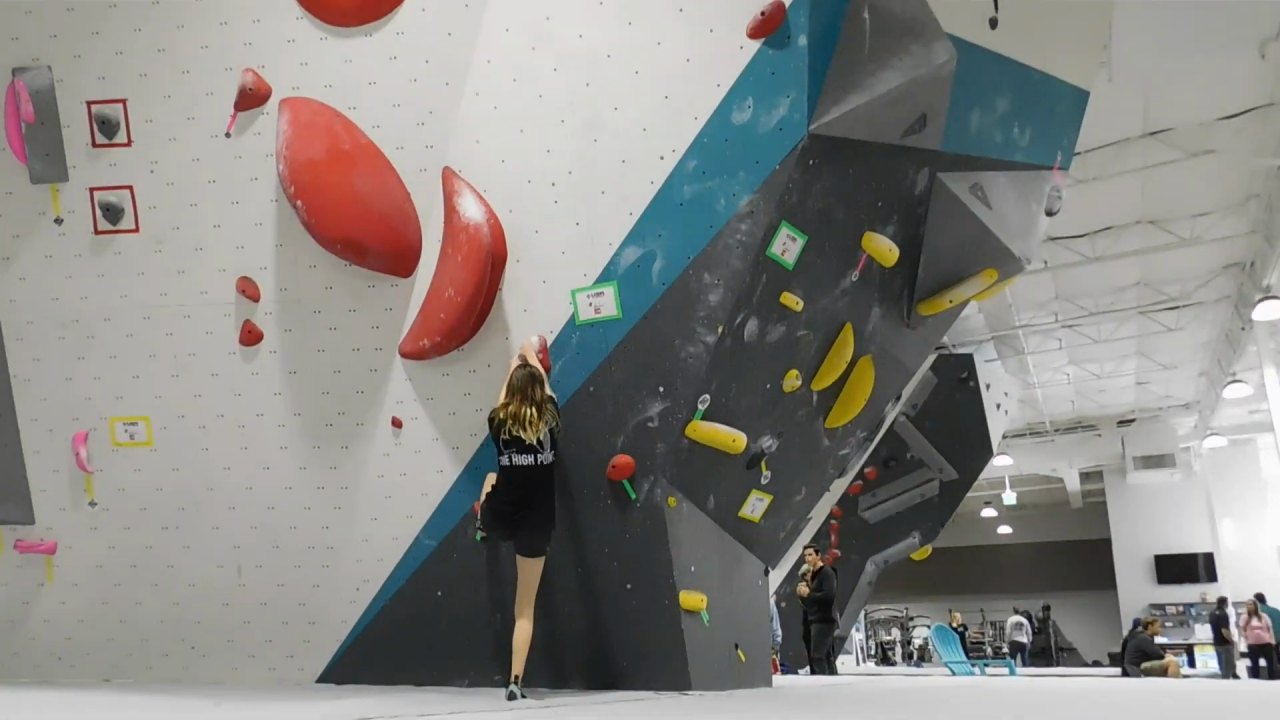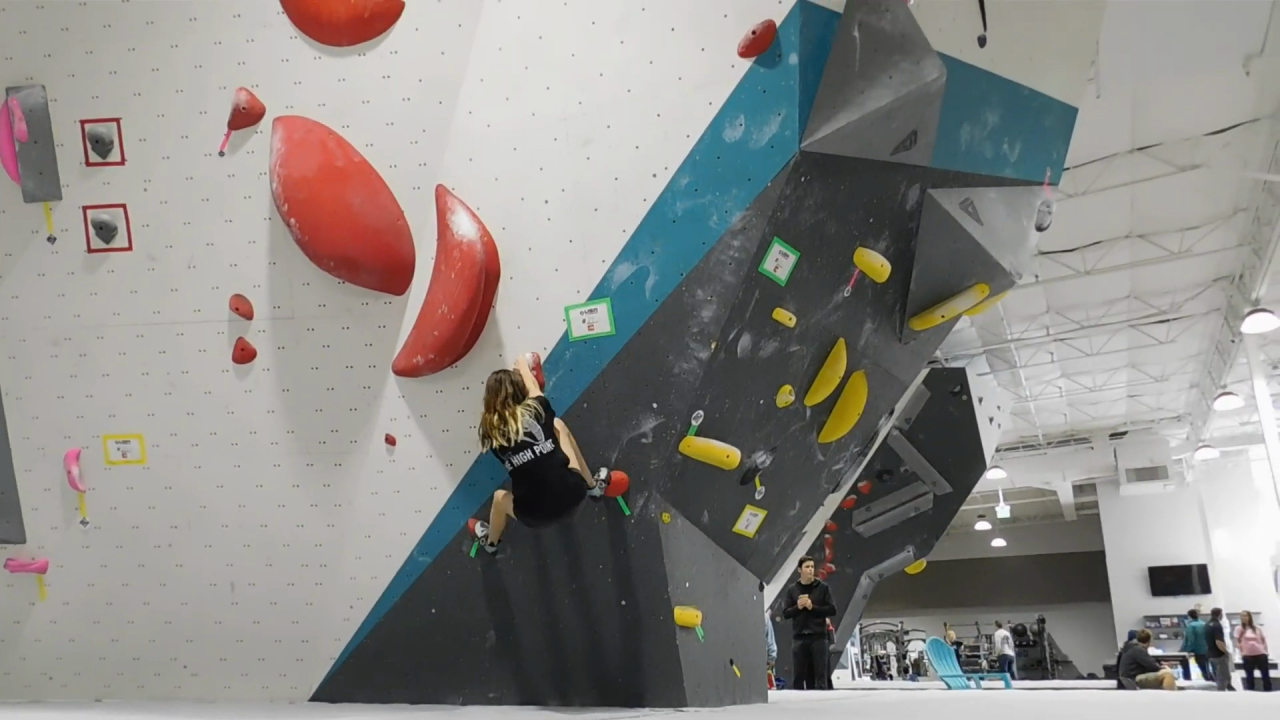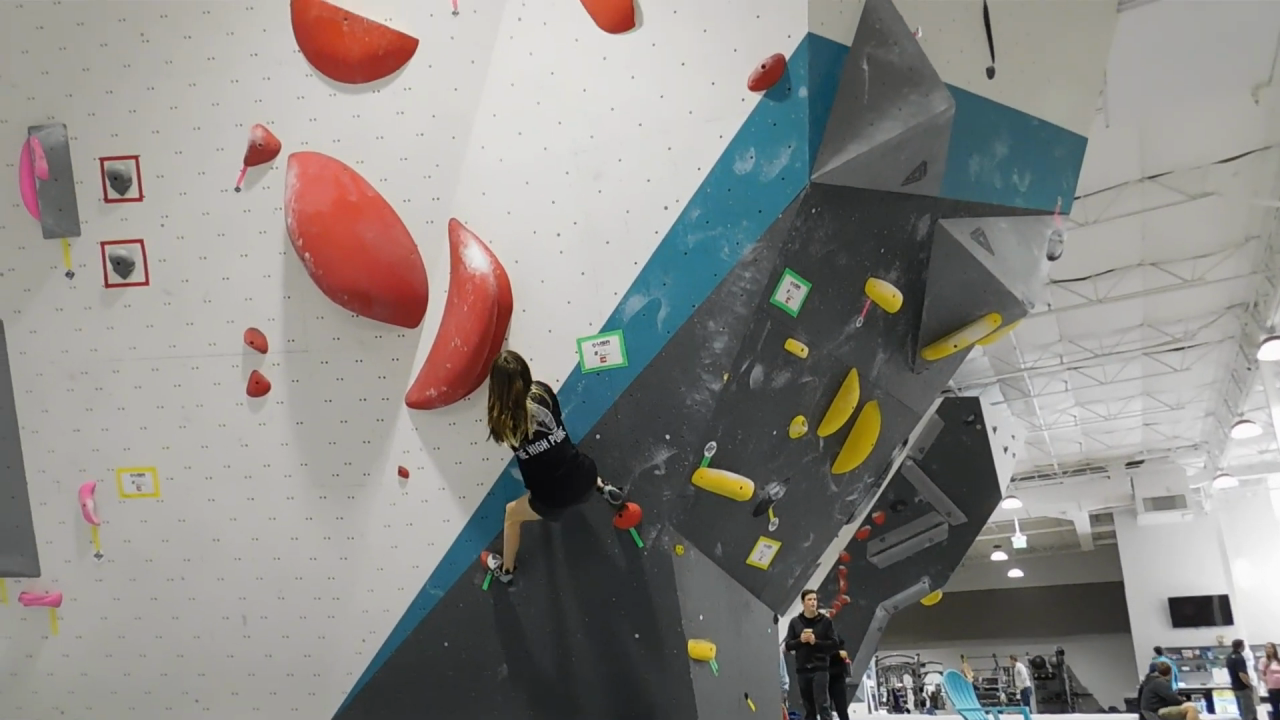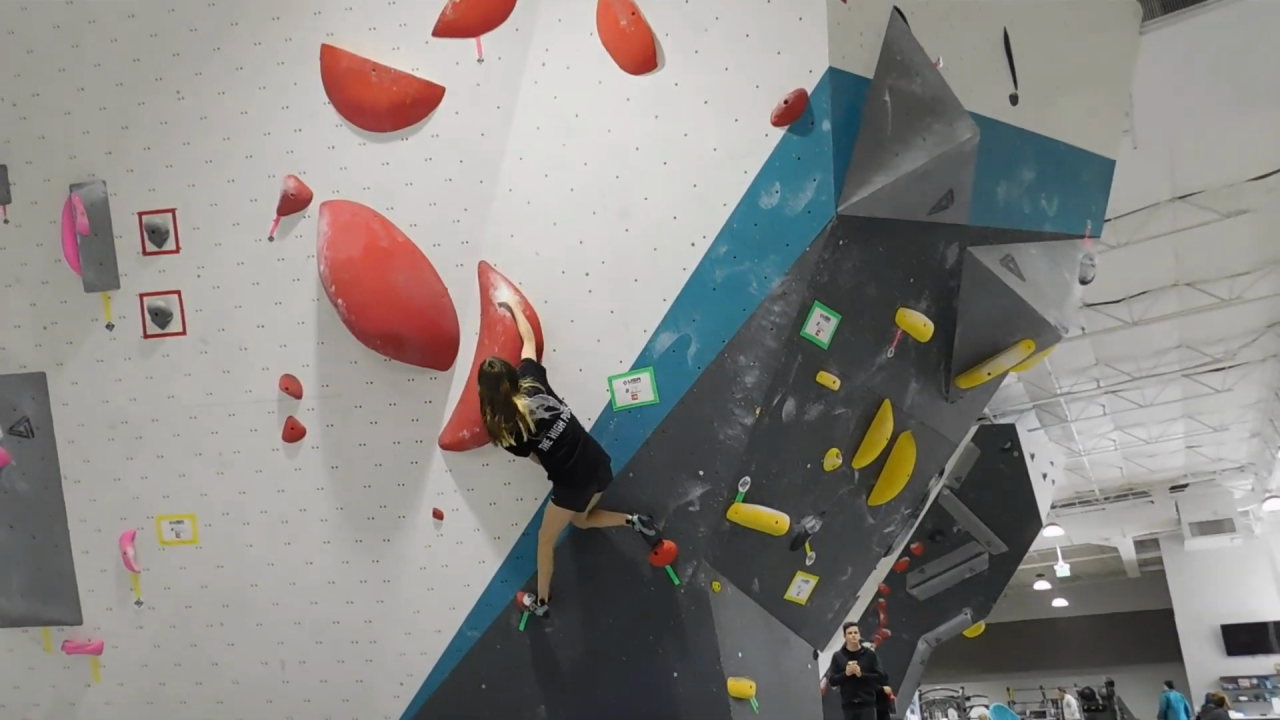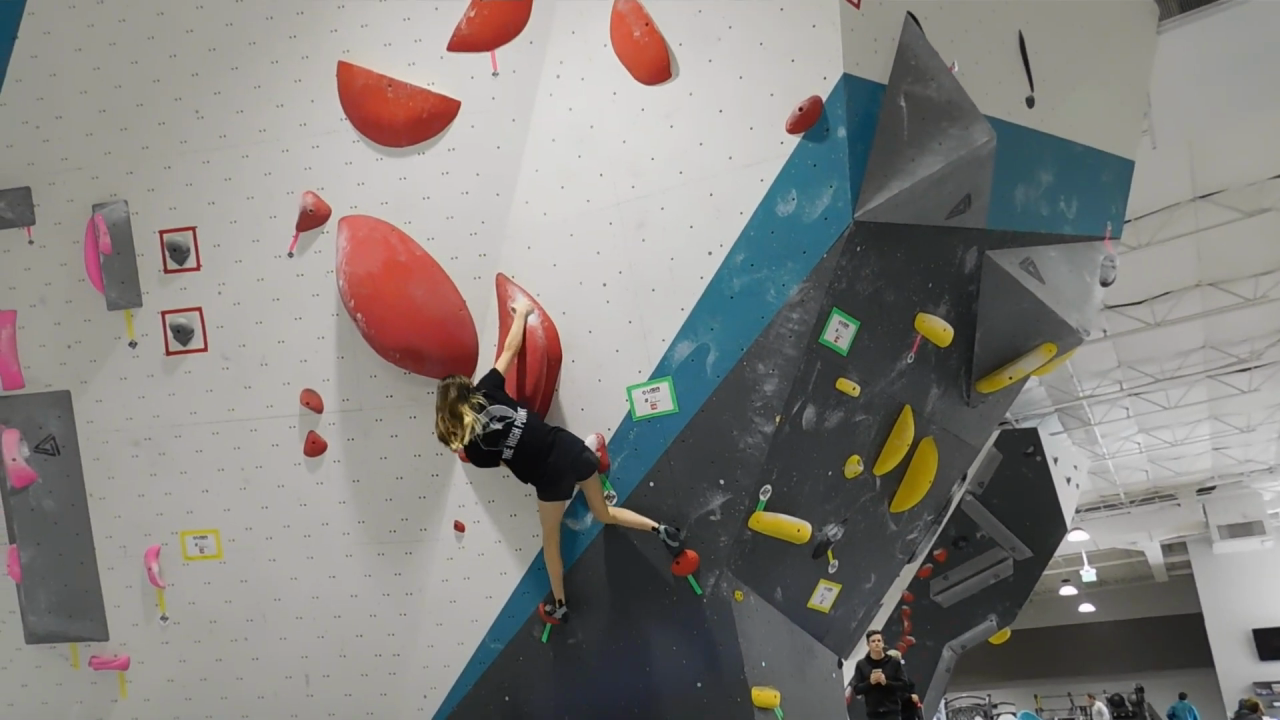
dt=1s
person 1, frame 1
left shoulder: (498, 421)
right shoulder: (550, 418)
left elbow: (506, 399)
right elbow: (542, 383)
left wrist: (515, 366)
right wrist: (531, 357)
left hip: (498, 519)
right hip: (536, 525)
right knee: (525, 609)
left ankle: (481, 527)
right ankle: (515, 683)
person 1, frame 2
left shoulder: (490, 430)
right shoulder: (535, 409)
right elbow: (534, 388)
right wrist: (523, 367)
left hip: (534, 515)
right hip: (572, 495)
left knee: (500, 498)
right knee: (557, 424)
left ankle: (491, 542)
right ankle: (592, 485)
person 1, frame 3
left shoulder: (499, 418)
right shoulder: (542, 392)
left hip: (552, 499)
right hip: (584, 476)
left knee: (512, 514)
left ankle: (505, 569)
right ankle: (604, 488)
person 1, frame 4
left shoulder: (505, 428)
right shoulder: (532, 380)
left elbow: (536, 458)
right elbow: (530, 340)
right wrist: (515, 308)
left hip: (572, 483)
right hip: (599, 463)
left knee: (546, 541)
right knee: (581, 520)
left ankle: (540, 601)
right ankle: (635, 520)
person 1, frame 5
left shoulder: (471, 446)
right shoulder: (487, 390)
left elbow: (499, 462)
right elbow: (510, 349)
right wrist: (522, 313)
left hip: (550, 476)
right hip: (571, 449)
left knee: (550, 539)
right knee: (603, 512)
left ankle: (559, 606)
right ankle: (660, 529)
